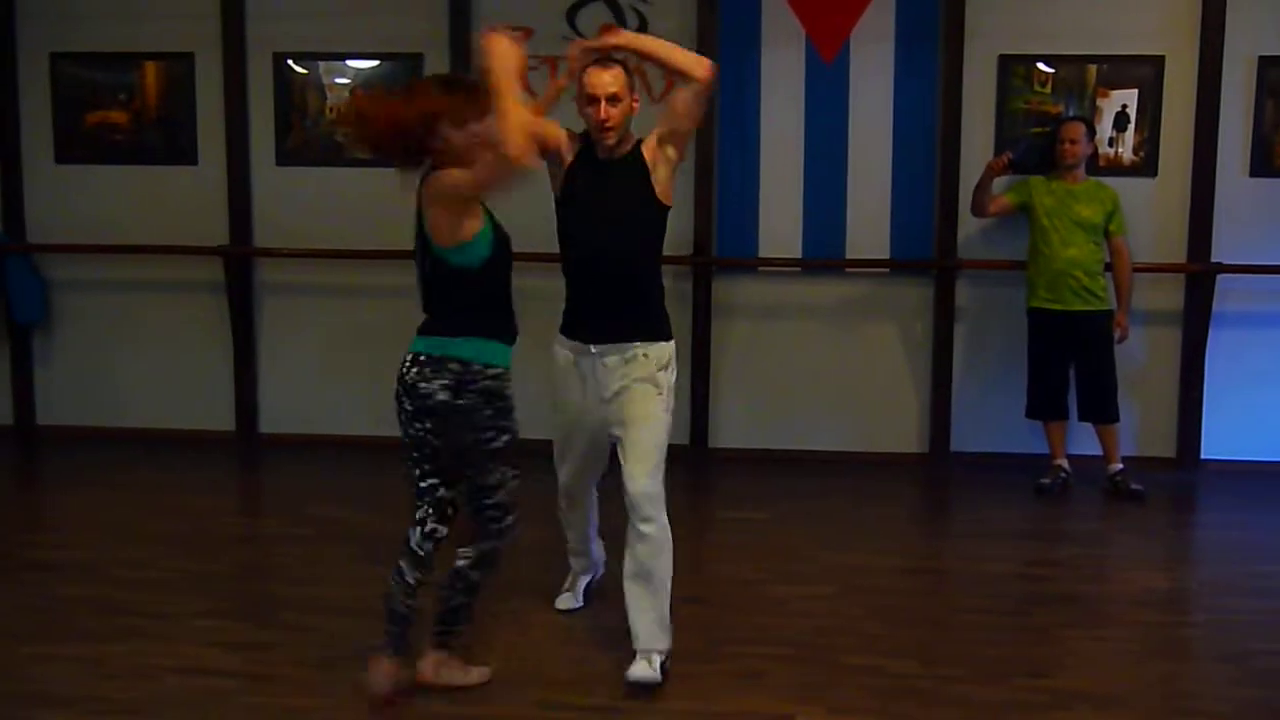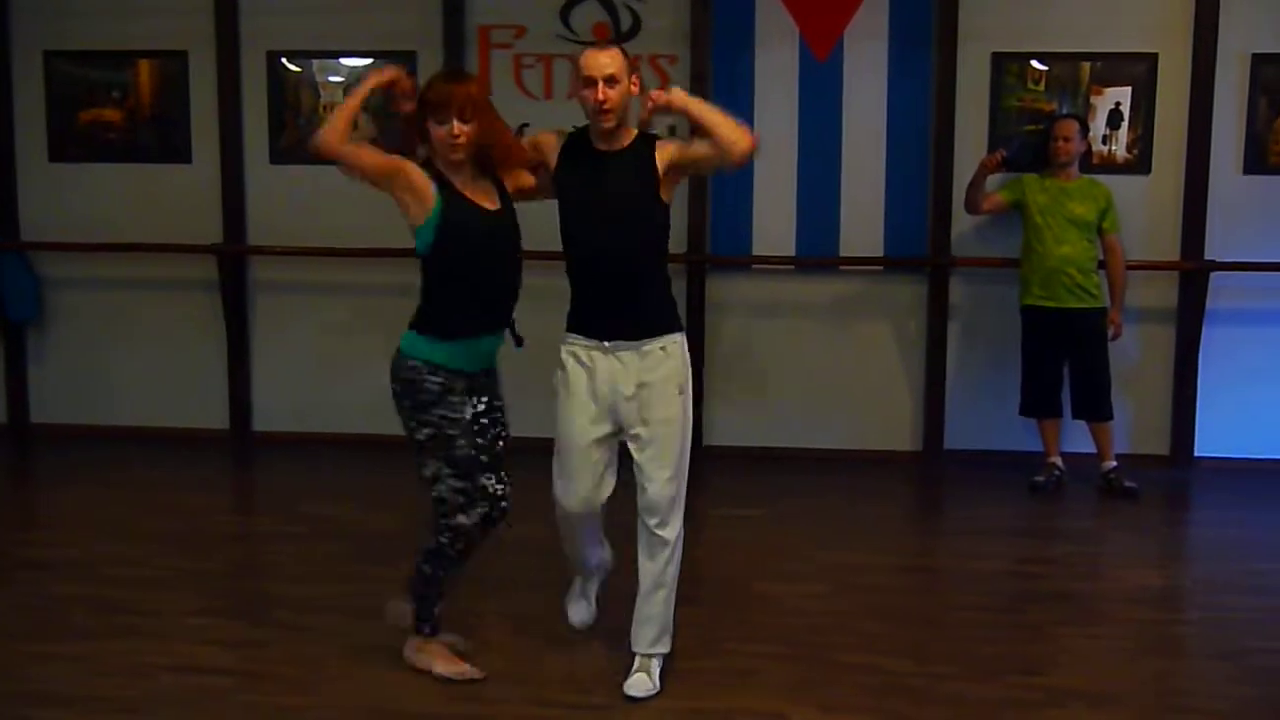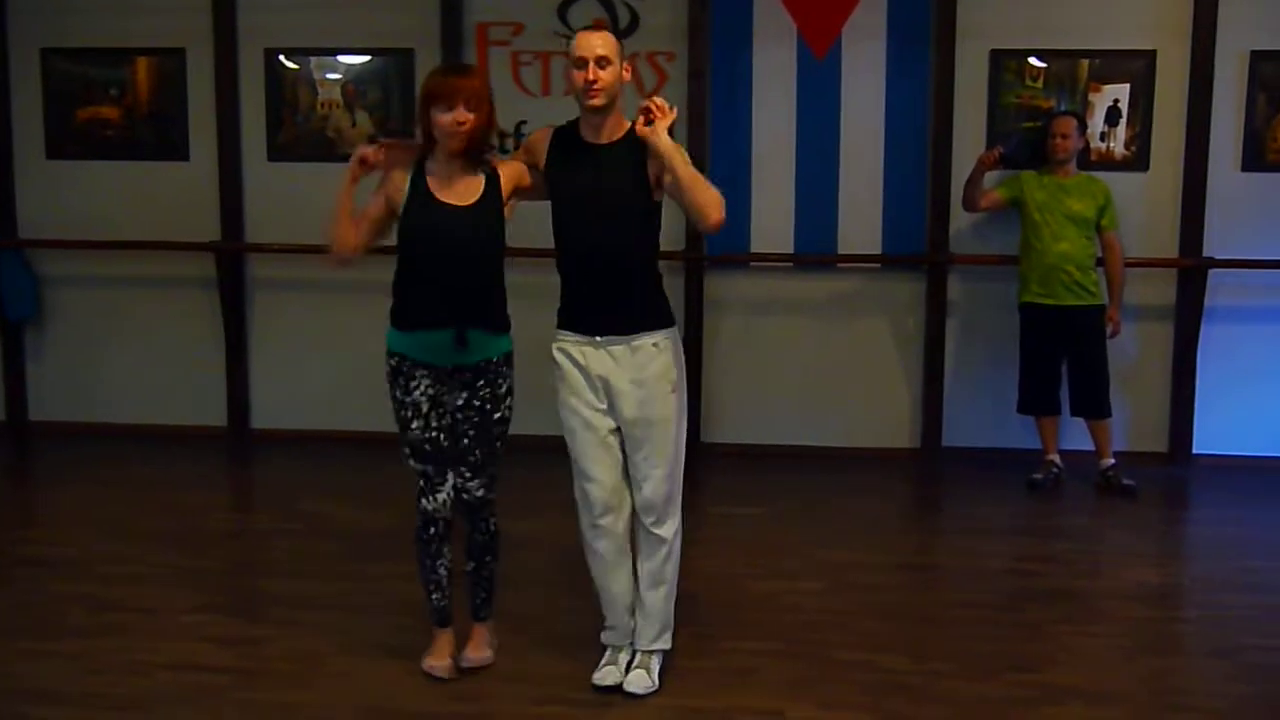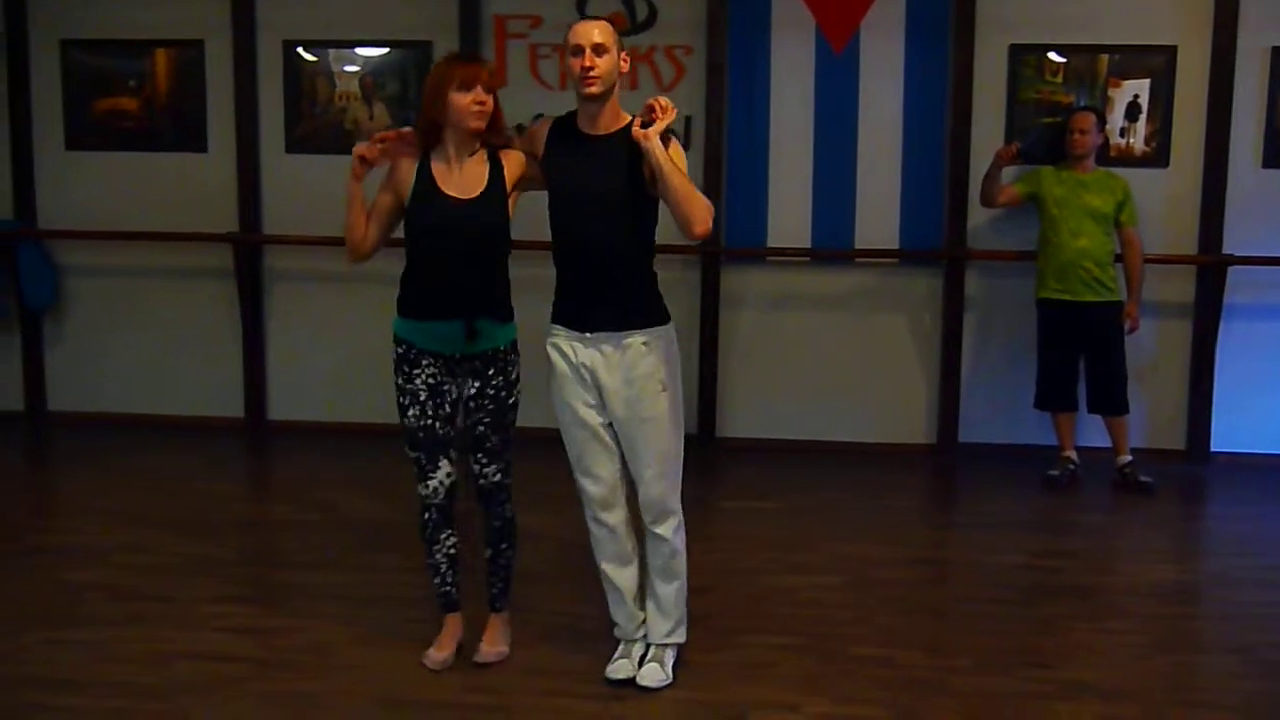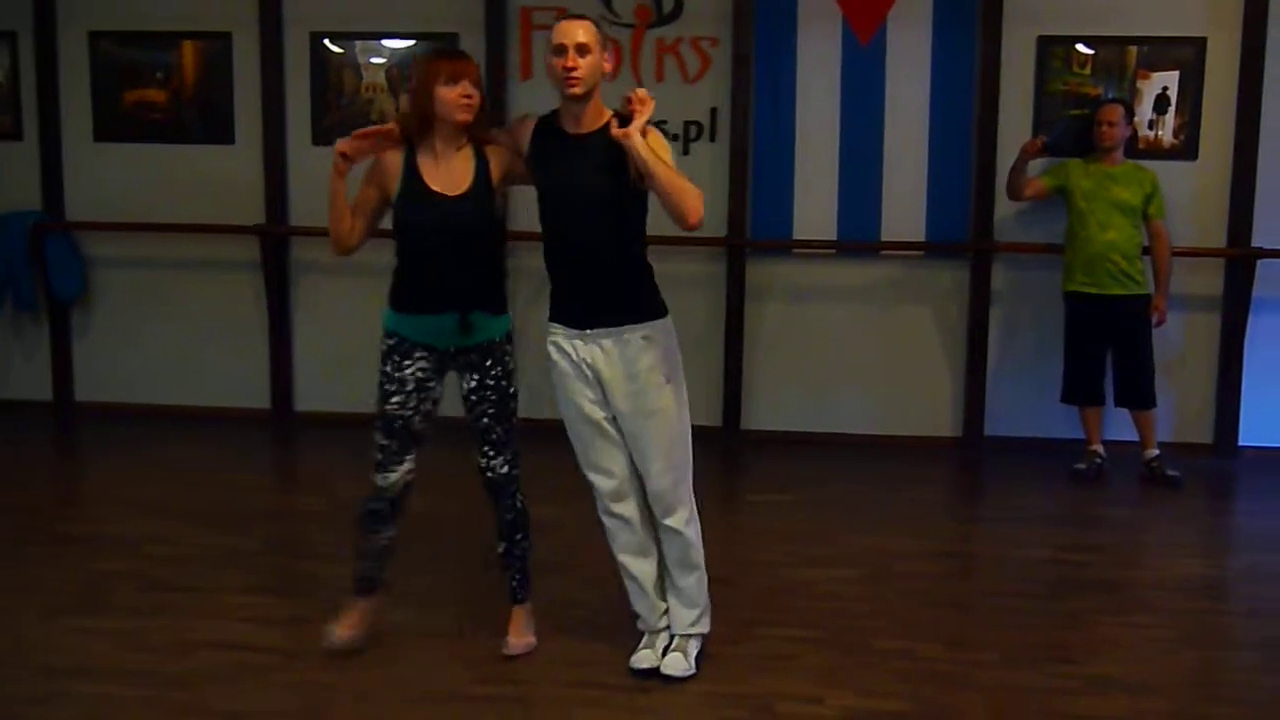
dt=0.2s
person 1, frame 1
left shoulder: (658, 153)
right shoulder: (564, 150)
left elbow: (702, 72)
left wrist: (623, 40)
left hip: (644, 356)
right hip: (576, 350)
left knee: (643, 493)
right knee: (573, 481)
left ankle: (651, 643)
right ankle: (585, 565)
person 1, frame 2
left shoulder: (660, 156)
right shoulder: (555, 150)
left elbow: (741, 148)
left wrist: (682, 103)
left hip: (656, 351)
right hip: (584, 350)
left knee: (660, 503)
right knee: (574, 495)
left ankle: (650, 648)
right ankle: (588, 565)
person 1, frame 3
left shoulder: (651, 150)
right shoulder: (544, 146)
left elbow: (711, 218)
left wrist: (663, 145)
left hip: (648, 345)
right hip: (576, 347)
left knee: (656, 502)
right knee: (599, 500)
left ankle: (652, 642)
right ankle: (618, 635)
person 1, frame 4
left shoulder: (654, 143)
right shoulder: (545, 138)
left elbow: (700, 226)
left wrist: (651, 145)
left hip: (641, 342)
right hip: (570, 343)
left knee: (658, 499)
right knee: (599, 498)
left ankle: (666, 635)
right ankle: (630, 630)
person 1, frame 5
left shoulder: (638, 135)
right shoulder: (530, 135)
left elbow: (691, 214)
left wrist: (634, 143)
right wrist: (397, 135)
left hip: (640, 335)
right hip: (569, 339)
left knee: (668, 489)
right knee: (612, 489)
left ankle: (690, 624)
right ankle: (655, 620)
person 2, frame 1
left shoulder: (460, 183)
right shoulder: (450, 187)
left elbow: (505, 145)
right elbow: (513, 153)
right wrist: (503, 67)
left hip: (424, 372)
right hip: (470, 379)
left knee: (431, 516)
right knee: (492, 519)
left ankle: (392, 656)
right ankle: (438, 655)
person 2, frame 2
left shoulder: (501, 180)
right shoulder: (415, 179)
right elbow: (327, 143)
right wrist: (373, 83)
left hip: (480, 368)
right hip: (430, 370)
left knee: (492, 501)
right knee: (457, 509)
left ankle: (424, 609)
right ankle: (423, 638)
person 2, frame 3
left shoulder: (505, 178)
right shoulder: (402, 181)
right elbow: (344, 250)
right wrist: (354, 177)
left hip: (485, 361)
right hip: (417, 360)
left knee: (477, 498)
right knee: (435, 499)
left ankle: (481, 623)
right ankle: (441, 630)
person 2, frame 4
left shoulder: (510, 165)
right shoulder: (408, 167)
right elbow: (358, 248)
right wrist: (356, 174)
left hip: (492, 349)
right hip: (422, 348)
left knee: (493, 483)
right knee: (435, 485)
left ankle: (498, 614)
right ankle: (451, 616)
person 2, frame 5
left shoulder: (495, 162)
right shoulder: (393, 162)
right elbow: (345, 242)
right wrist: (340, 171)
left hip: (485, 340)
right hip: (411, 338)
left knee: (502, 476)
right knee: (392, 476)
left ankle: (521, 606)
right ankle: (362, 601)
person 3, frame 1
left shoulder: (1105, 195)
right shoulder: (1033, 188)
left elbow: (1120, 255)
right elbow: (982, 209)
left wrist: (1123, 309)
right wrist: (987, 177)
left hip: (1094, 310)
right hip: (1045, 309)
left knee: (1101, 392)
right knee: (1049, 392)
left ankle: (1115, 469)
right ankle: (1059, 466)
person 3, frame 2
left shoulder: (1099, 193)
right shoulder: (1027, 186)
left elbow: (1113, 252)
right elbow: (975, 207)
left wrist: (1117, 307)
right wrist: (981, 174)
left hip: (1087, 307)
right hip: (1039, 307)
left knee: (1095, 391)
right knee: (1043, 390)
left ankle: (1109, 467)
right ankle: (1053, 464)
person 3, frame 3
left shoulder: (1097, 190)
right shoulder: (1025, 183)
left elbow: (1112, 249)
right elbow: (973, 204)
left wrist: (1115, 304)
right wrist: (979, 171)
left hip: (1086, 305)
right hip: (1037, 304)
left knee: (1093, 388)
right knee: (1041, 387)
left ankle: (1107, 465)
right ankle: (1052, 461)
person 3, frame 4
left shoulder: (1116, 185)
right shoulder: (1043, 178)
left elbow: (1131, 245)
right elbow: (991, 200)
left wrist: (1134, 300)
right wrist: (996, 167)
left hip: (1104, 301)
right hip: (1055, 300)
left knee: (1111, 385)
right knee: (1058, 384)
left ankle: (1124, 462)
right ankle: (1068, 458)
person 3, frame 5
left shoulder: (1144, 178)
right shoulder: (1071, 171)
left elbow: (1159, 238)
right elbow: (1018, 193)
left wrist: (1162, 293)
right wrist: (1022, 160)
left hip: (1131, 294)
right hip: (1083, 293)
left knee: (1139, 378)
right knee: (1085, 377)
left ankle: (1152, 456)
right ankle: (1095, 451)
